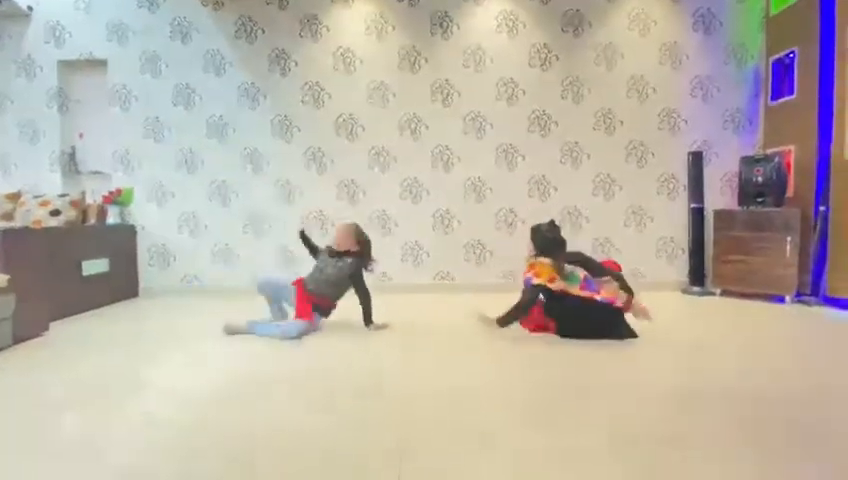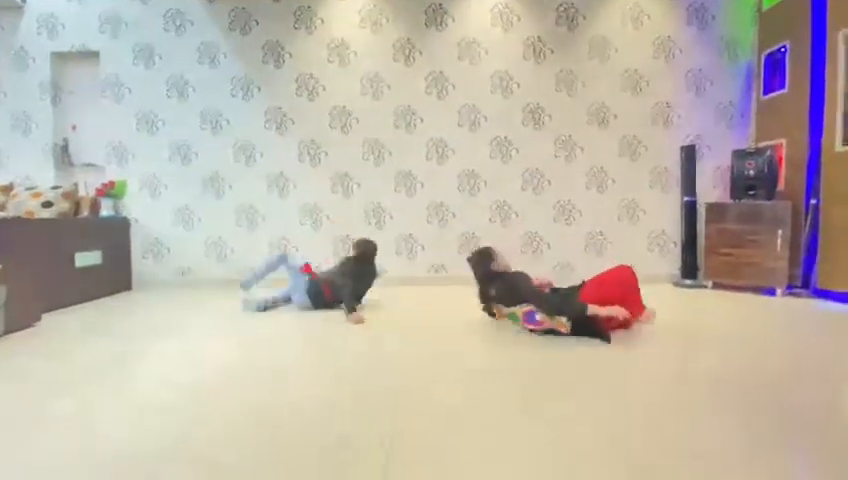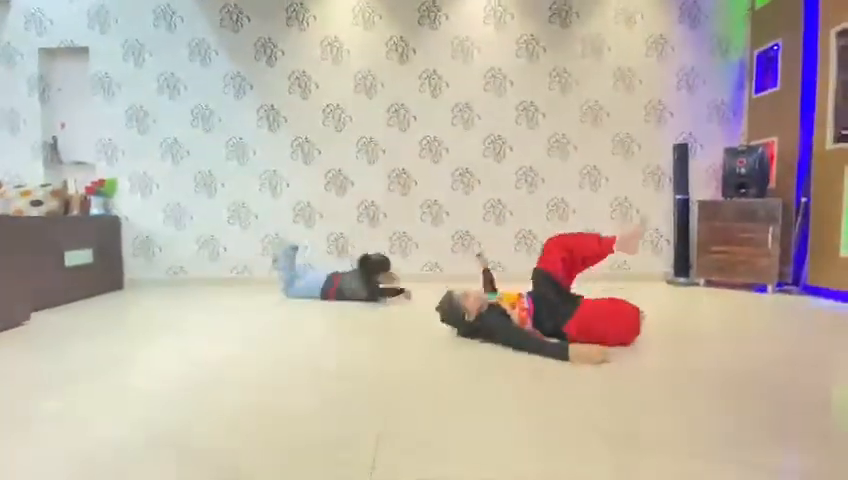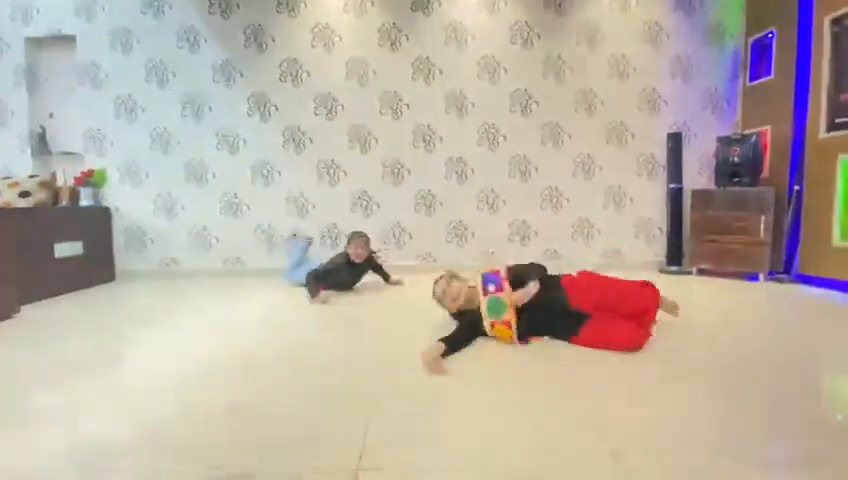
dt=0.4s
person 1, frame 1
left shoulder: (535, 271)
left elbow: (525, 306)
left wrist: (498, 322)
right wrist: (632, 301)
left hip: (571, 329)
right hip: (606, 319)
person 1, frame 2
left shoulder: (491, 294)
right shoulder: (513, 280)
right elbow: (548, 303)
right wrist: (598, 310)
right hip: (573, 316)
right knee: (624, 275)
right ankle: (635, 315)
person 1, frame 3
left shoulder: (483, 307)
right shoulder: (490, 323)
right elbow: (526, 343)
left wrist: (484, 269)
right wrist: (572, 350)
right hip: (561, 318)
left knee: (558, 245)
right knee: (627, 317)
left ankle: (617, 243)
person 1, frame 4
right shoulder: (471, 321)
left elbow: (538, 270)
right elbow: (457, 339)
left wrist: (528, 289)
right wrist: (437, 351)
left hip: (568, 294)
right hip: (568, 330)
left knee: (629, 297)
right knee: (631, 337)
left ankle: (653, 302)
right ankle: (640, 320)
person 2, frame 1
left shoulder: (352, 265)
right shoulder: (330, 251)
left elbow: (364, 295)
right elbow: (317, 254)
left wrist: (369, 322)
right wrist: (303, 234)
left hip: (315, 310)
right hip: (300, 291)
left knee: (292, 331)
right knee: (264, 285)
left ankle: (245, 327)
right ankle: (279, 314)
person 2, frame 2
left shoulder: (349, 262)
right shoulder: (371, 274)
left elbow: (347, 288)
right elbow: (356, 296)
left hip: (312, 288)
right hip: (317, 302)
left knee: (283, 257)
right ankle: (263, 303)
person 2, frame 3
right shoulder: (369, 292)
right wrist: (402, 291)
left hip: (331, 279)
right hip: (324, 289)
left knee: (306, 274)
right knee: (289, 289)
right ankle: (289, 253)
person 2, frame 4
left shoulder: (368, 260)
right shoulder: (339, 262)
left elbow: (376, 266)
right elbow: (310, 276)
right wrist: (315, 294)
right knee: (291, 273)
right ankle: (304, 244)
